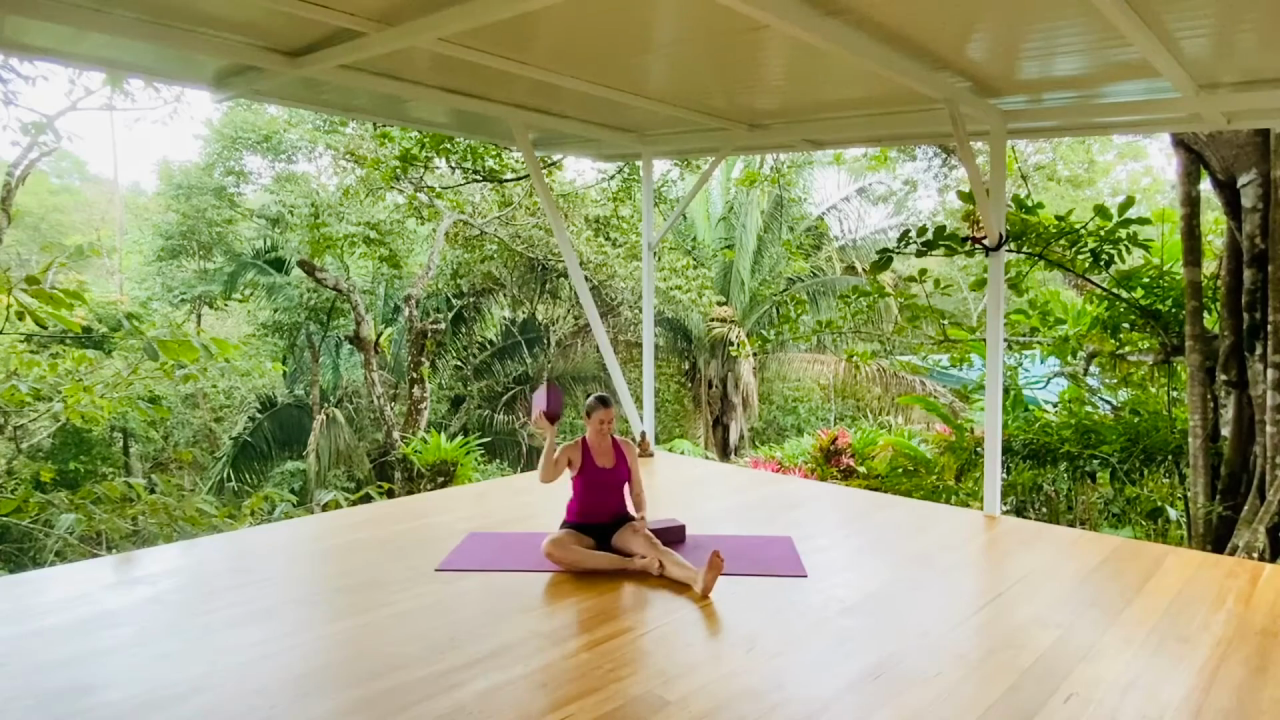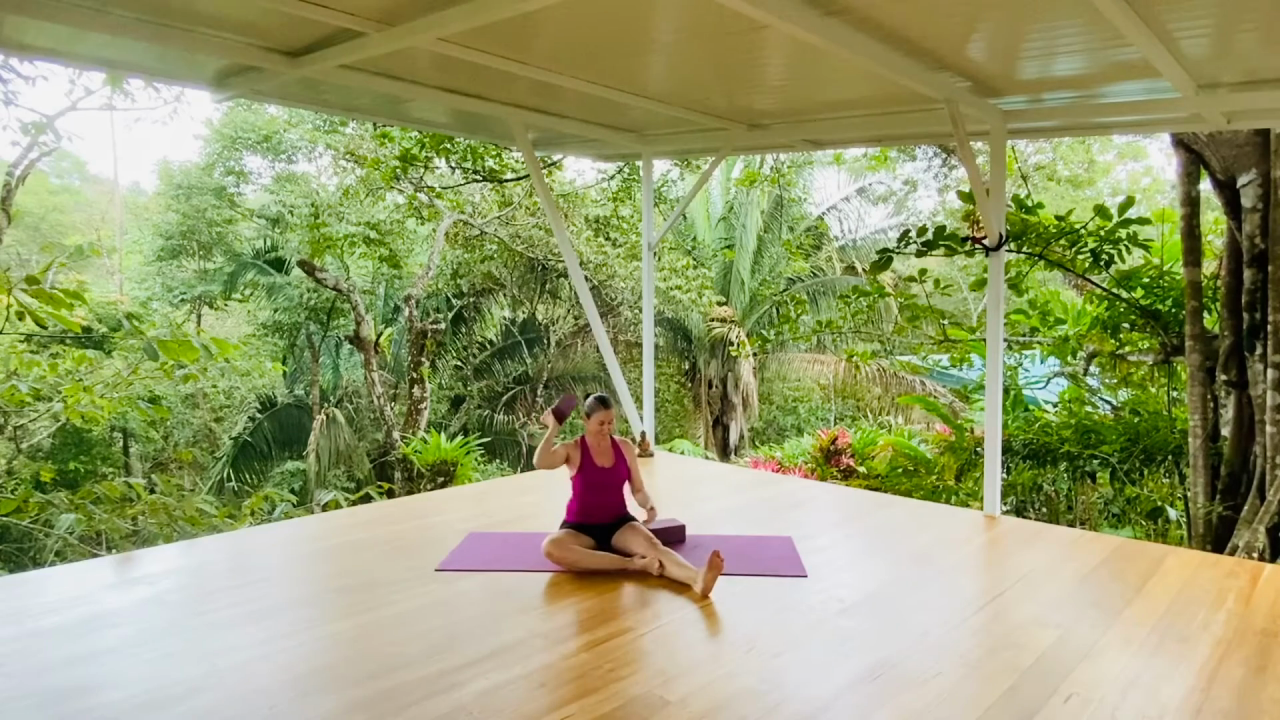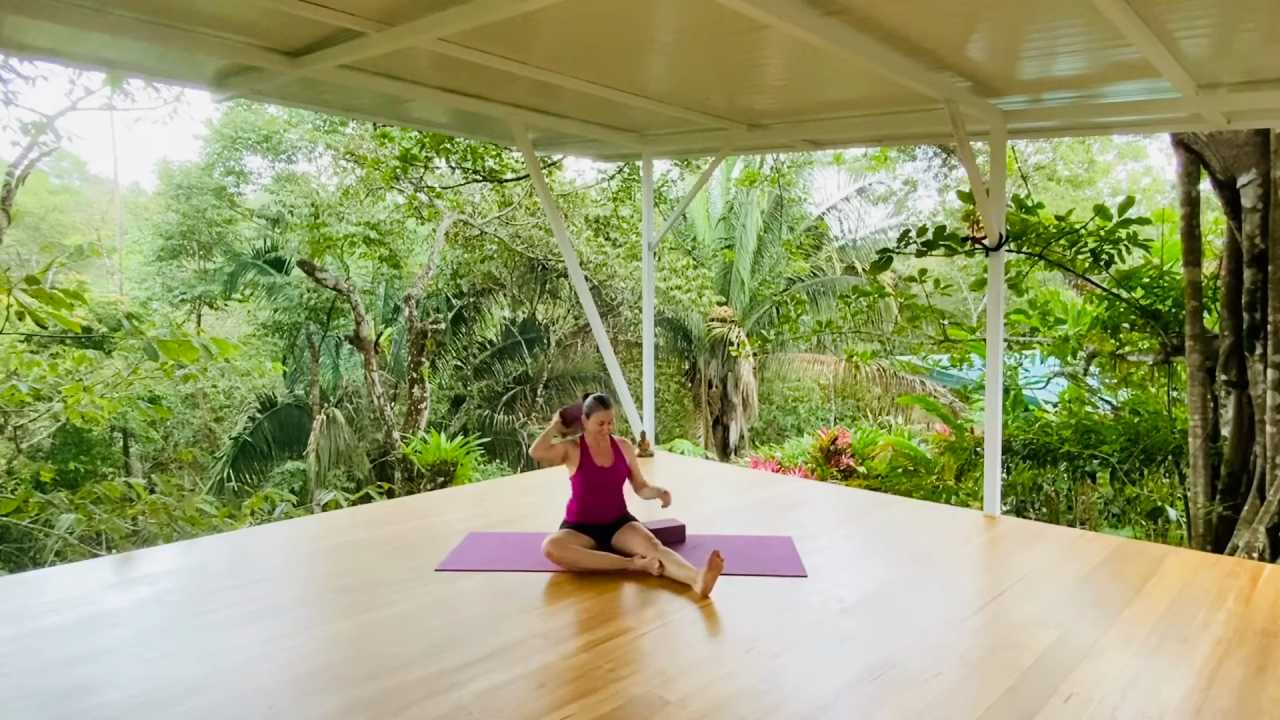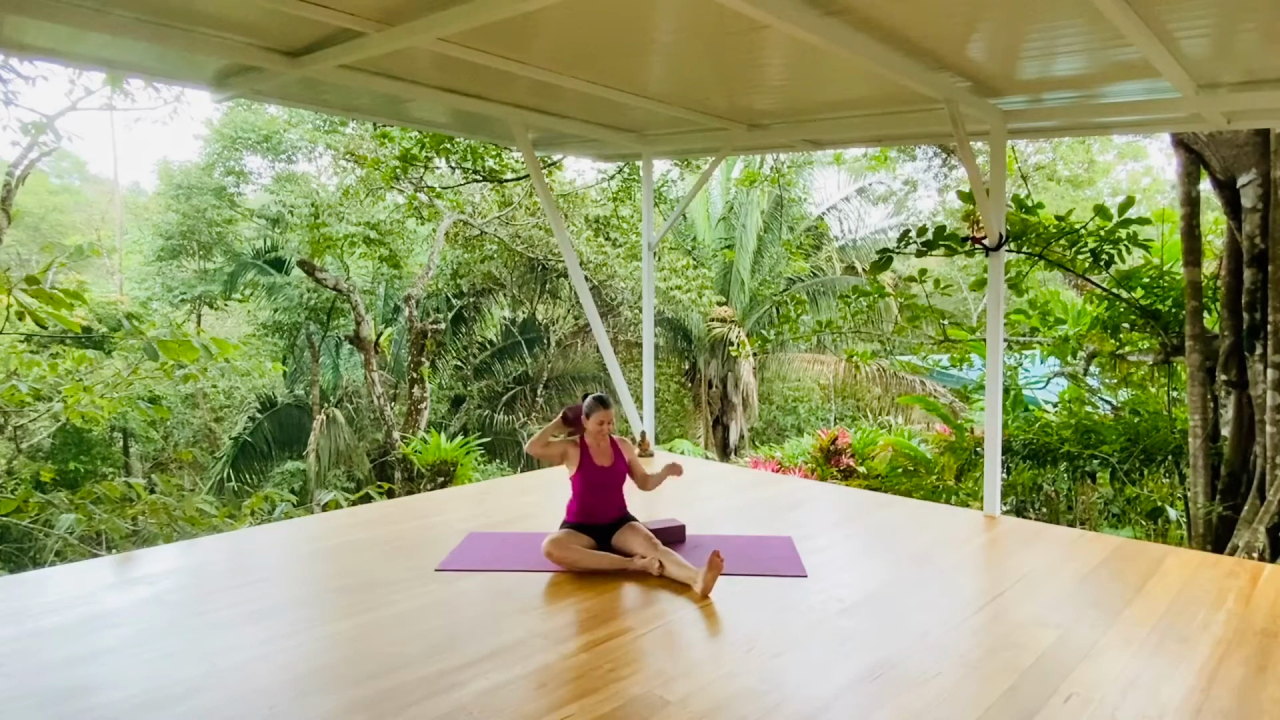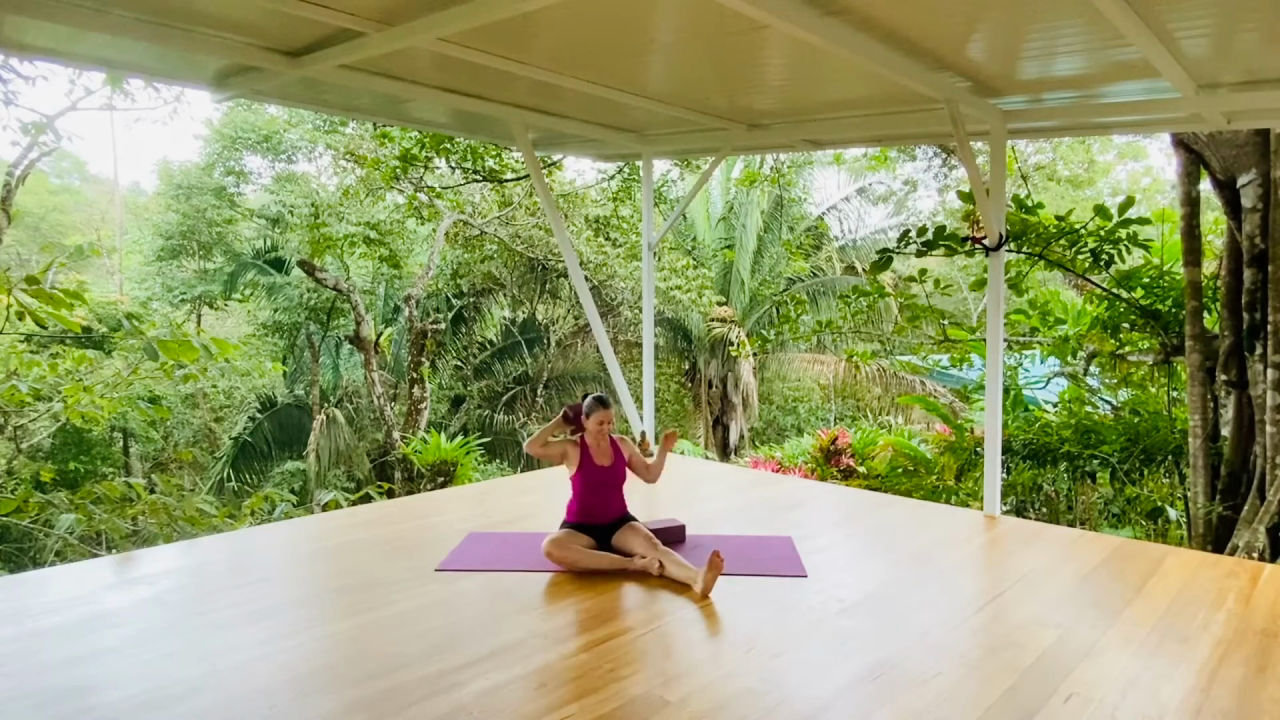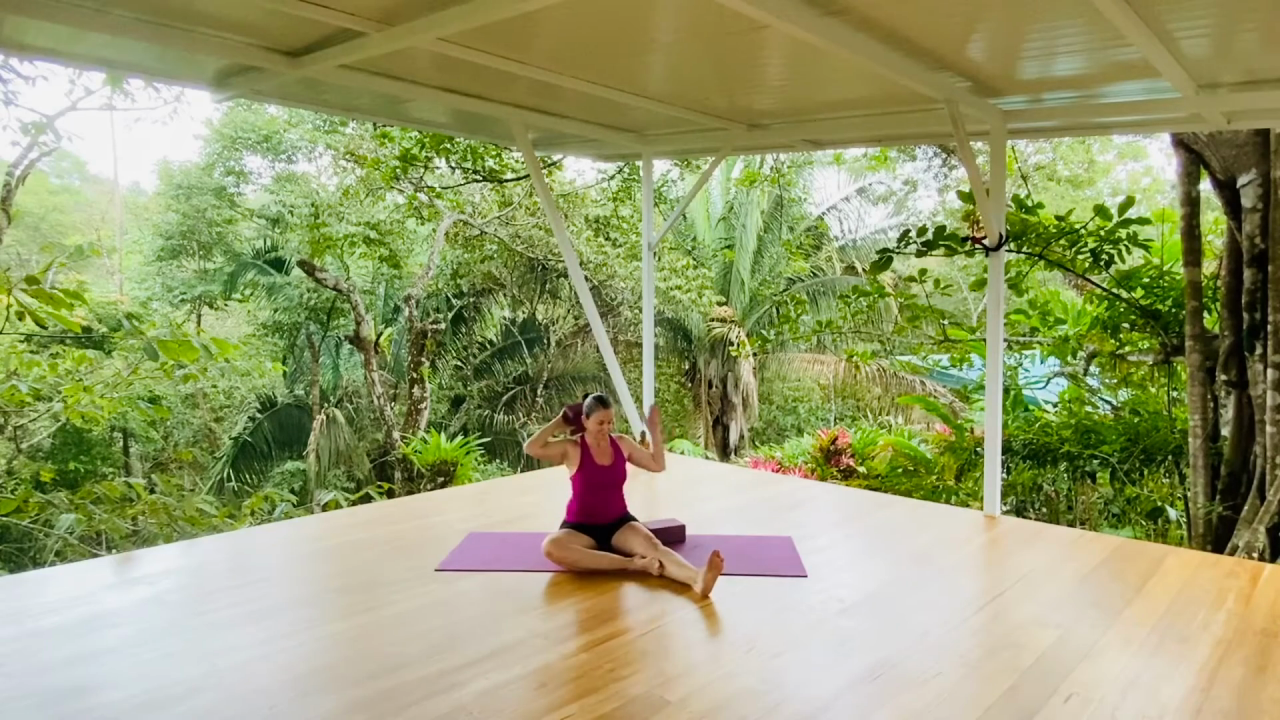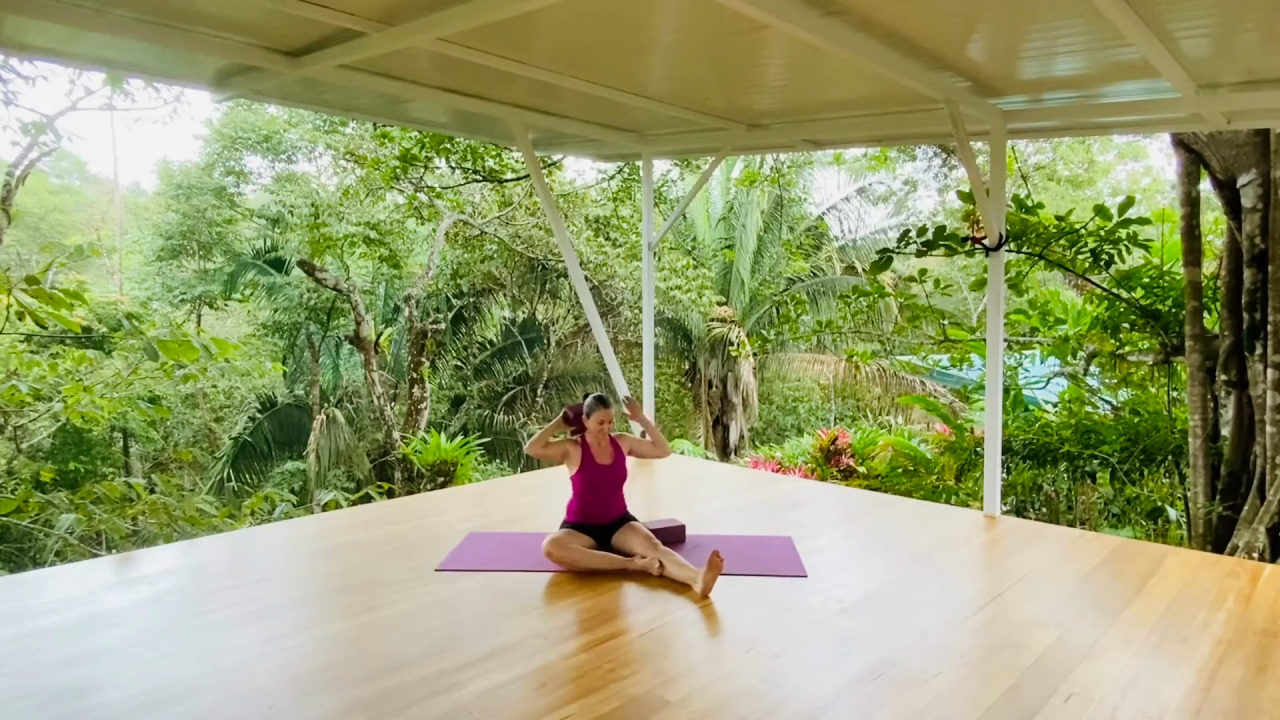
dt=0.1s
person 1, frame 1
left shoulder: (626, 448)
right shoulder: (572, 450)
left elbow: (637, 492)
right elbow: (545, 477)
left wrist: (641, 512)
right wrist: (551, 436)
left hip: (618, 523)
right hip: (581, 527)
left knee: (652, 545)
right knee: (551, 547)
left ankle: (697, 579)
right ankle: (632, 564)
person 1, frame 2
left shoulder: (625, 447)
right shoulder: (572, 450)
left elbow: (637, 490)
right elbow: (540, 462)
left wrist: (647, 505)
right wrist: (553, 428)
left hip: (618, 523)
right hip: (581, 527)
left knee: (652, 545)
right knee: (551, 547)
left ankle: (697, 579)
right ankle: (632, 564)
person 1, frame 3
left shoulder: (624, 447)
right shoulder: (571, 449)
left elbow: (640, 487)
right elbow: (536, 452)
left wrist: (657, 492)
right wrist: (556, 425)
left hip: (619, 523)
right hip: (580, 527)
left knee: (652, 545)
right knee: (551, 547)
left ankle: (697, 578)
right ankle: (632, 564)
person 1, frame 4
left shoulder: (622, 445)
right shoulder: (571, 448)
left elbow: (644, 483)
right elbow: (532, 448)
left wrist: (664, 473)
right wrist: (558, 424)
left hip: (618, 523)
right hip: (581, 527)
left knee: (652, 545)
right knee: (551, 548)
left ankle: (696, 578)
right ankle: (632, 563)
person 1, frame 5
left shoulder: (622, 444)
right shoulder: (571, 448)
left elbow: (650, 475)
right elbow: (531, 447)
left wrist: (663, 451)
right wrist: (558, 423)
left hip: (619, 523)
right hip: (581, 527)
left knee: (652, 545)
right knee: (551, 547)
left ankle: (696, 578)
right ankle: (632, 563)
person 1, frame 6
left shoulder: (621, 443)
right shoulder: (571, 449)
left elbow: (657, 465)
right elbow: (531, 448)
left wrist: (654, 431)
right wrist: (558, 423)
left hip: (619, 523)
right hip: (581, 527)
left knee: (652, 545)
right knee: (551, 548)
left ankle: (697, 579)
right ankle: (631, 564)
person 1, frame 7
left shoulder: (622, 442)
right shoulder: (572, 448)
left elbow: (663, 450)
right elbow: (532, 449)
left wrist: (641, 419)
right wrist: (558, 423)
left hip: (619, 522)
right hip: (581, 527)
left knee: (652, 545)
right knee: (551, 547)
left ankle: (696, 578)
right ankle: (631, 563)
